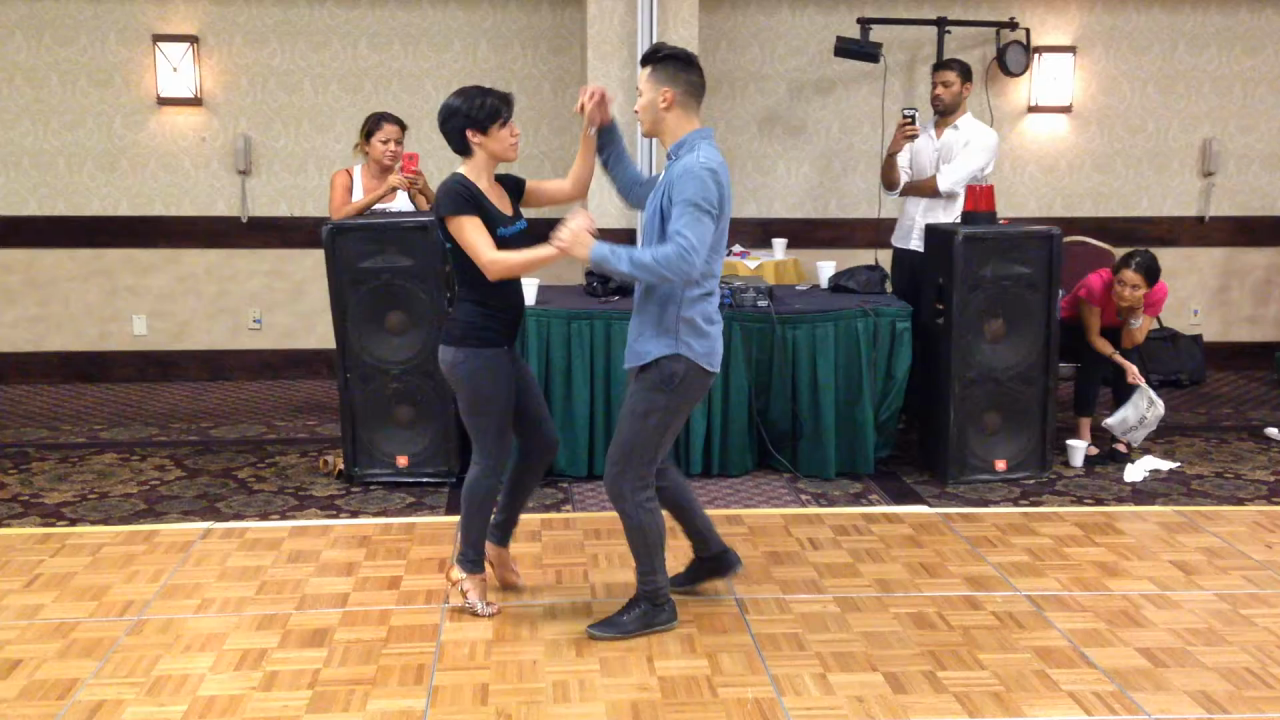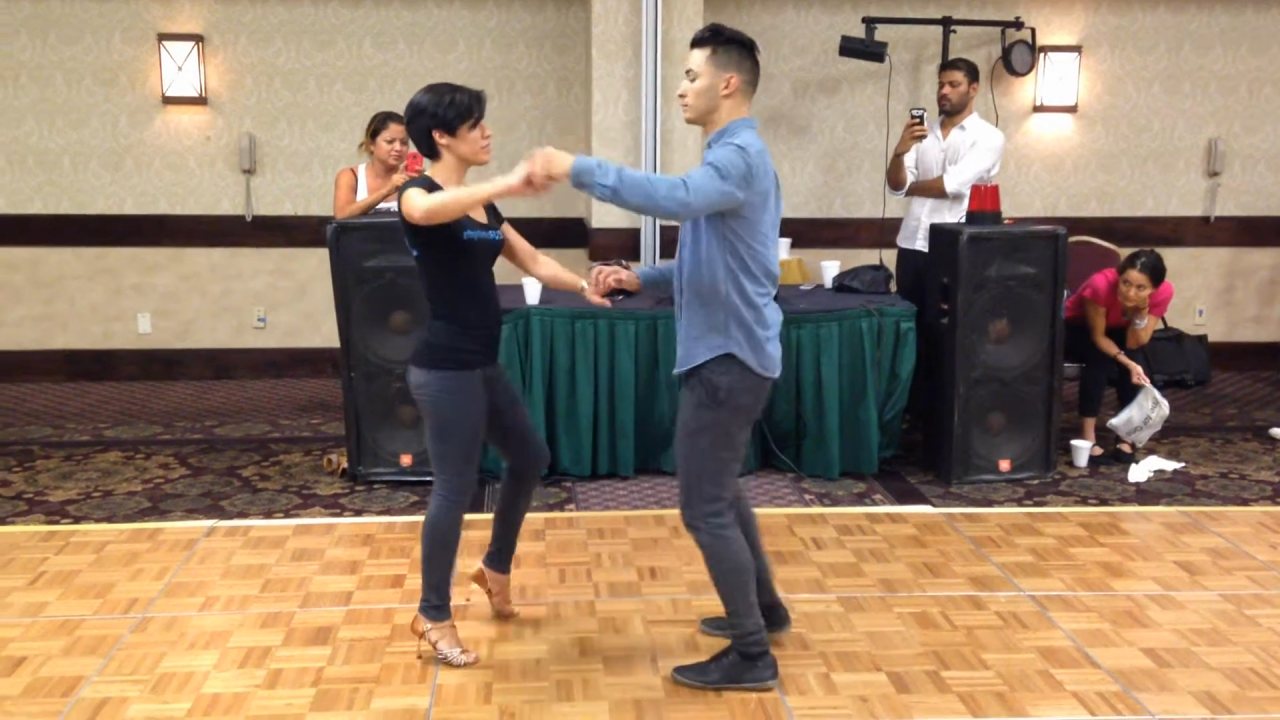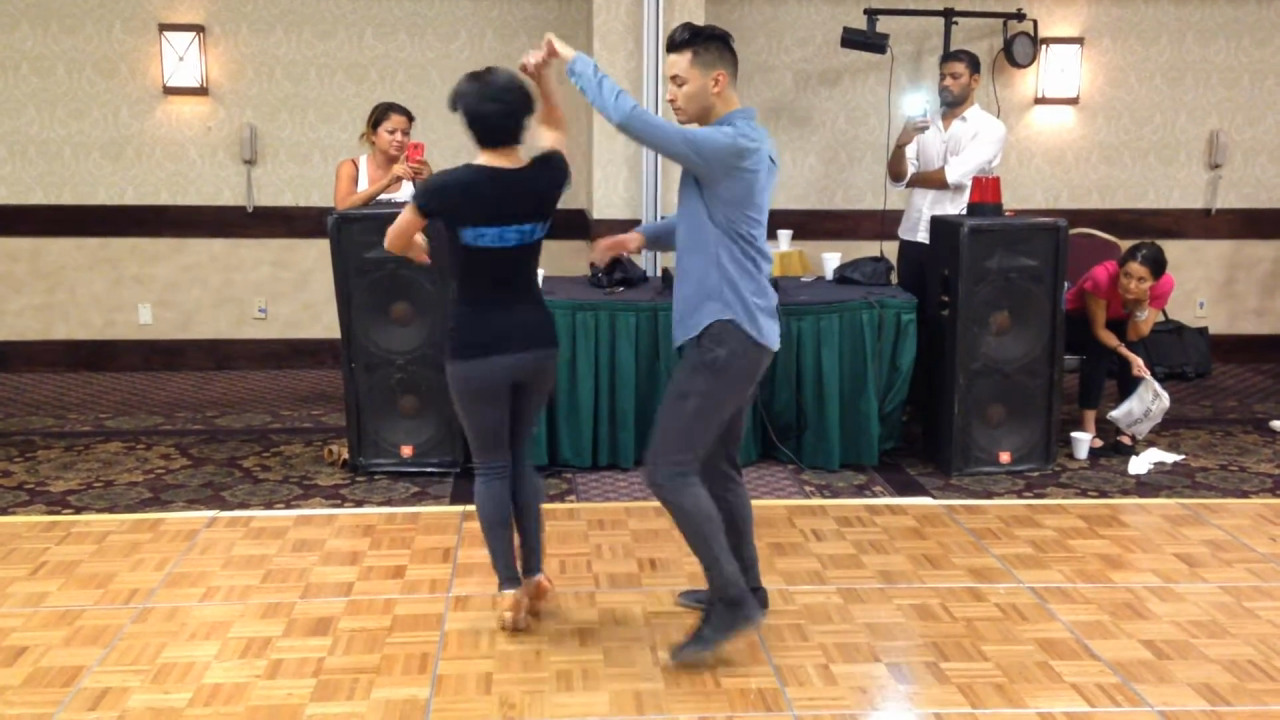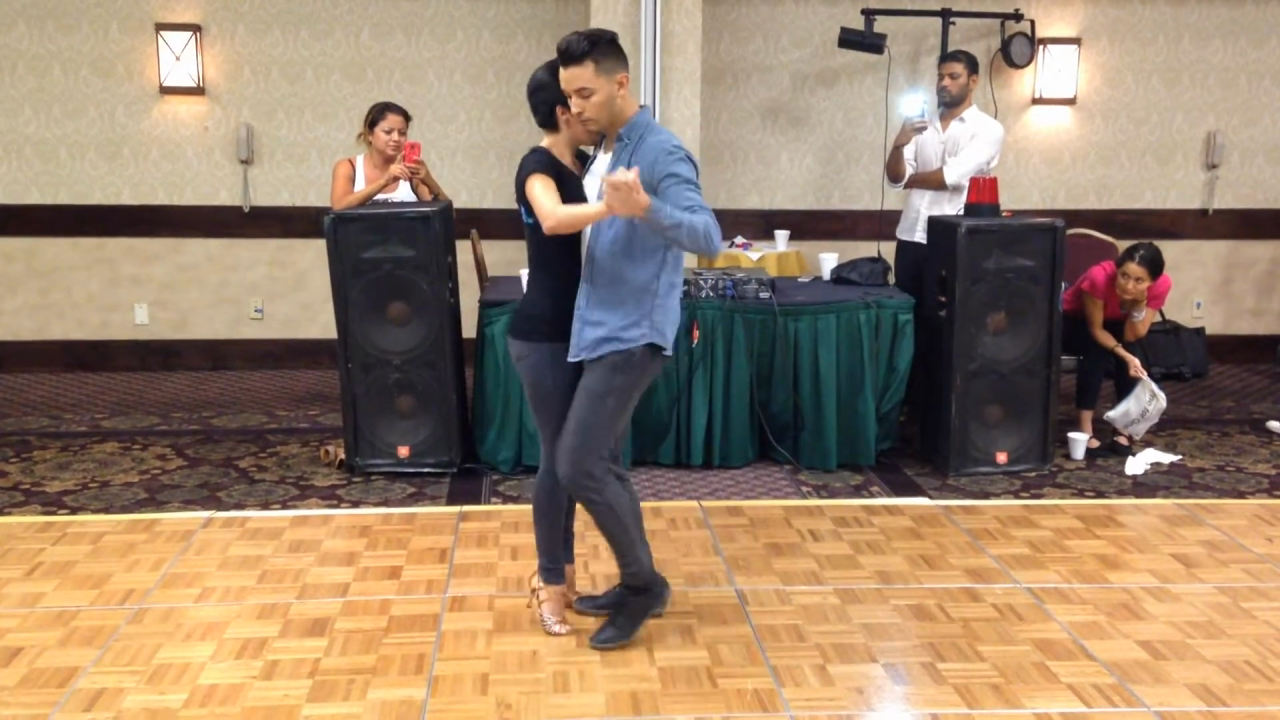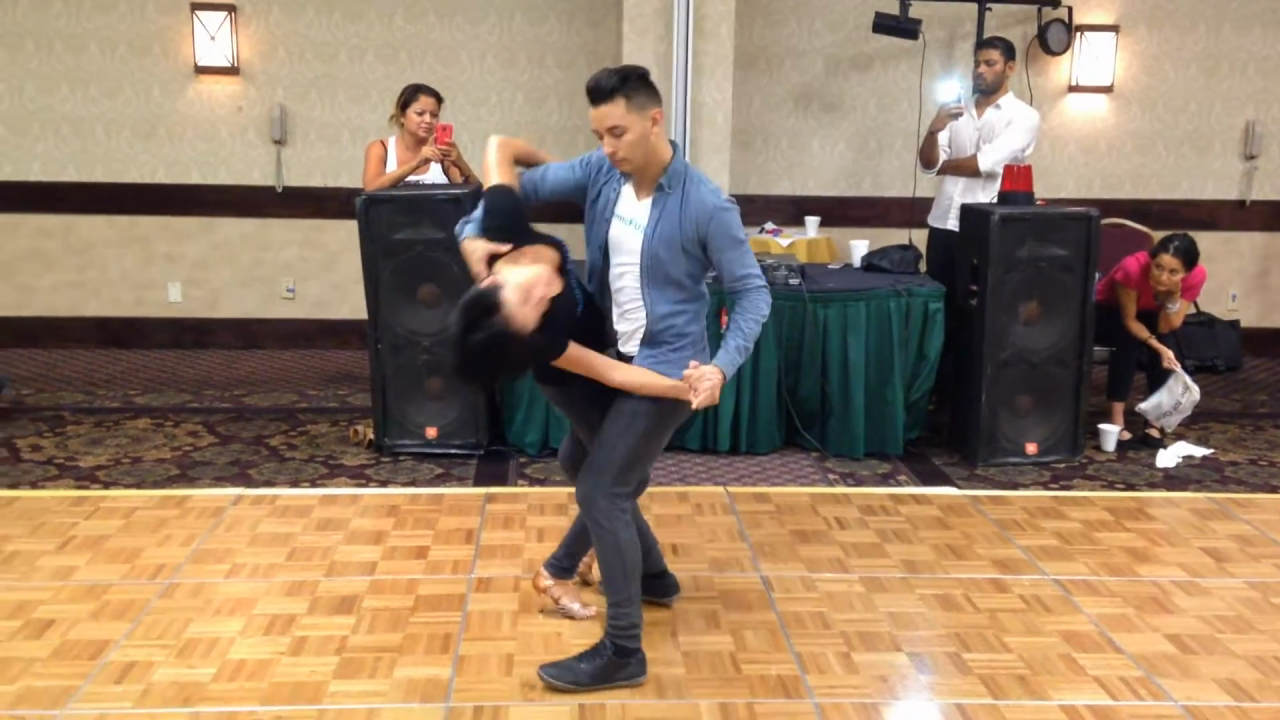
dt=1s
person 1, frame 1
left shoulder: (697, 169)
right shoulder: (684, 165)
left elbow: (684, 262)
right elbow: (640, 194)
left wrist: (597, 251)
right wrist: (605, 133)
left hip: (677, 352)
right hip: (662, 347)
left knee: (625, 477)
right knee: (647, 463)
left ankle: (653, 601)
right ankle: (711, 552)
person 1, frame 2
left shoulder: (740, 157)
right shoulder: (729, 158)
left elbow: (673, 198)
left wrist: (577, 169)
right wrist: (641, 278)
left hip: (731, 359)
right hip: (724, 354)
left knee: (704, 508)
right knee: (721, 489)
left ankle: (750, 655)
right ankle: (764, 605)
person 1, frame 3
left shoulder: (731, 147)
right shoulder: (741, 147)
left elbow: (631, 119)
left wrist: (574, 62)
right wrist: (643, 237)
left hip: (725, 335)
right hip: (735, 334)
left knee: (667, 469)
right knee: (715, 465)
left ankle: (726, 598)
right ankle: (742, 586)
person 1, frame 4
left shoulder: (663, 154)
right shoulder: (612, 152)
left elbow: (709, 239)
left wrist: (645, 208)
left hip: (631, 336)
right hip: (598, 329)
left knee: (579, 461)
right knee: (597, 463)
left ankle: (640, 581)
right ankle: (639, 582)
person 1, frame 5
left shoulder: (707, 207)
right shoulder: (599, 173)
left elbow: (752, 294)
right elbow: (525, 184)
left wrist: (721, 366)
right wrist: (474, 232)
left hip: (670, 368)
right hip: (616, 358)
left knee: (601, 490)
right knee: (583, 462)
left ankle: (622, 652)
right ankle: (650, 572)
person 2, frame 1
left shoulder: (506, 187)
right shoulder: (456, 193)
left elbow: (575, 189)
right elbow: (491, 263)
left wrist: (591, 132)
right wrist: (560, 247)
left hip: (499, 345)
right hip: (474, 348)
left knee: (541, 442)
right knee: (492, 456)
left ankle: (496, 542)
right ankle: (468, 567)
person 2, frame 2
left shoulder: (482, 203)
right shoulder: (419, 194)
left elbow: (533, 261)
right elbow: (430, 213)
left wrist: (584, 285)
right wrist: (508, 185)
left hip: (483, 364)
right hip: (445, 368)
left knee: (529, 458)
right knee: (455, 488)
left ankle: (495, 568)
right ankle: (433, 618)
person 2, frame 3
left shoulder: (446, 186)
right shoulder: (545, 177)
left elbow: (395, 243)
right elbow: (557, 126)
left wrist: (418, 246)
right wrist: (543, 79)
left hip: (478, 350)
right hip: (536, 343)
left knee: (489, 466)
right knee: (519, 457)
left ankle: (512, 587)
right ankle: (533, 575)
person 2, frame 4
left shoulder: (582, 166)
right shoulder: (537, 166)
right elbow: (554, 222)
right wrist: (611, 203)
left hip: (573, 332)
right hip: (541, 335)
right knee: (559, 457)
left ankle: (560, 568)
right ankle: (549, 582)
person 2, frame 5
left shoulder: (503, 227)
right shoulder: (546, 340)
right elbow: (614, 375)
right wrist: (686, 390)
left hip: (593, 337)
right ankle: (558, 575)
person 3, frame 1
left shoulder: (982, 136)
right shoulder: (918, 132)
left elbow: (946, 183)
right elbow: (890, 185)
left wrist: (905, 186)
right wrist: (892, 152)
right hip: (906, 245)
right ankle: (909, 405)
person 3, frame 2
left shoulder: (988, 136)
right shoulder: (923, 133)
left elbow: (953, 184)
right elbow: (896, 185)
left wrist: (910, 186)
right wrist: (899, 153)
right hip: (912, 244)
right ankle: (915, 403)
person 3, frame 3
left shoulder: (990, 128)
right shoulder: (924, 124)
left elbow: (954, 176)
right elbow: (897, 178)
left wrist: (913, 172)
right wrist: (899, 147)
right hip: (913, 237)
person 3, frame 4
left shoulder: (988, 128)
right shoulder: (922, 124)
left elbow: (952, 177)
right elbow: (894, 178)
left wrist: (910, 179)
right wrist: (898, 145)
right hip: (911, 237)
right ankle: (910, 395)
person 3, frame 5
left shoulder: (1023, 116)
right shoulder: (958, 111)
left elbow: (986, 163)
right elbow: (928, 164)
left wrist: (943, 166)
right wrist: (933, 131)
right hip: (943, 223)
right ankle: (941, 385)
person 4, frame 1
left shoulder: (1158, 292)
right shoulder: (1095, 284)
left elbow: (1129, 344)
right elbow: (1092, 337)
left wrist: (1137, 310)
right wrist: (1123, 363)
left hip: (1113, 332)
right hip: (1072, 330)
left knee: (1129, 355)
right knee: (1095, 356)
right ankle: (1083, 436)
person 4, frame 2
left shoulder: (1163, 292)
right shoulder: (1101, 284)
left elbow: (1134, 344)
right elbow: (1097, 337)
left wrist: (1142, 310)
right wrist: (1127, 363)
left hip: (1117, 332)
right hip: (1076, 330)
left knee: (1134, 356)
right knee: (1100, 357)
right ankle: (1088, 437)
person 4, frame 3
left shoulder: (1164, 285)
right shoulder: (1102, 276)
left elbow: (1135, 336)
right elbow: (1098, 329)
left wrist: (1143, 303)
right wrist: (1128, 356)
left hip: (1118, 324)
right hip: (1076, 322)
left knee: (1134, 348)
right knee: (1100, 348)
right ankle: (1088, 429)
person 4, frame 4
left shoulder: (1161, 285)
right shoulder: (1099, 277)
left elbow: (1132, 337)
right elbow: (1095, 329)
left wrist: (1139, 303)
right wrist: (1125, 356)
left hip: (1114, 324)
right hip: (1073, 323)
left knee: (1131, 348)
right knee: (1097, 348)
right ankle: (1085, 430)
person 4, frame 5
left shoulder: (1196, 276)
right shoulder: (1132, 267)
left elbow: (1166, 328)
right elbow: (1129, 320)
left wrist: (1174, 295)
right wrist: (1158, 347)
left hip: (1149, 316)
right hip: (1107, 314)
left knee: (1164, 340)
right knee: (1130, 341)
left ankle: (1154, 422)
right ankle: (1116, 422)
